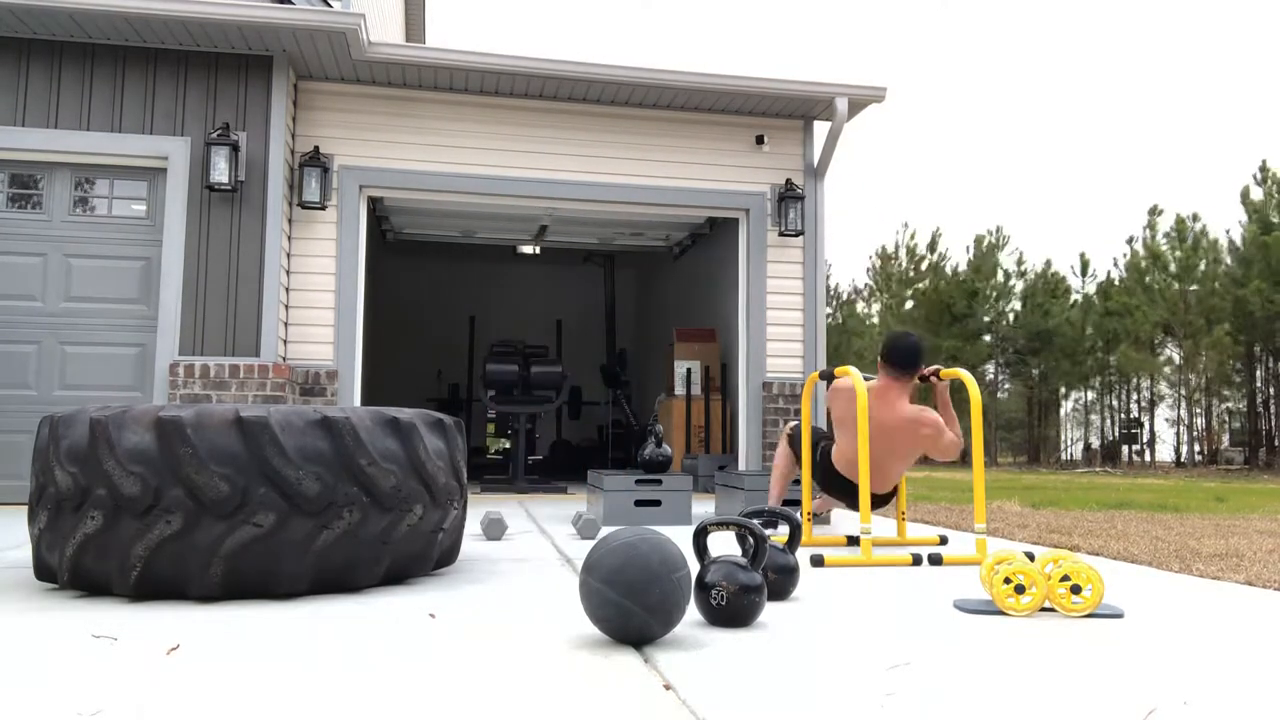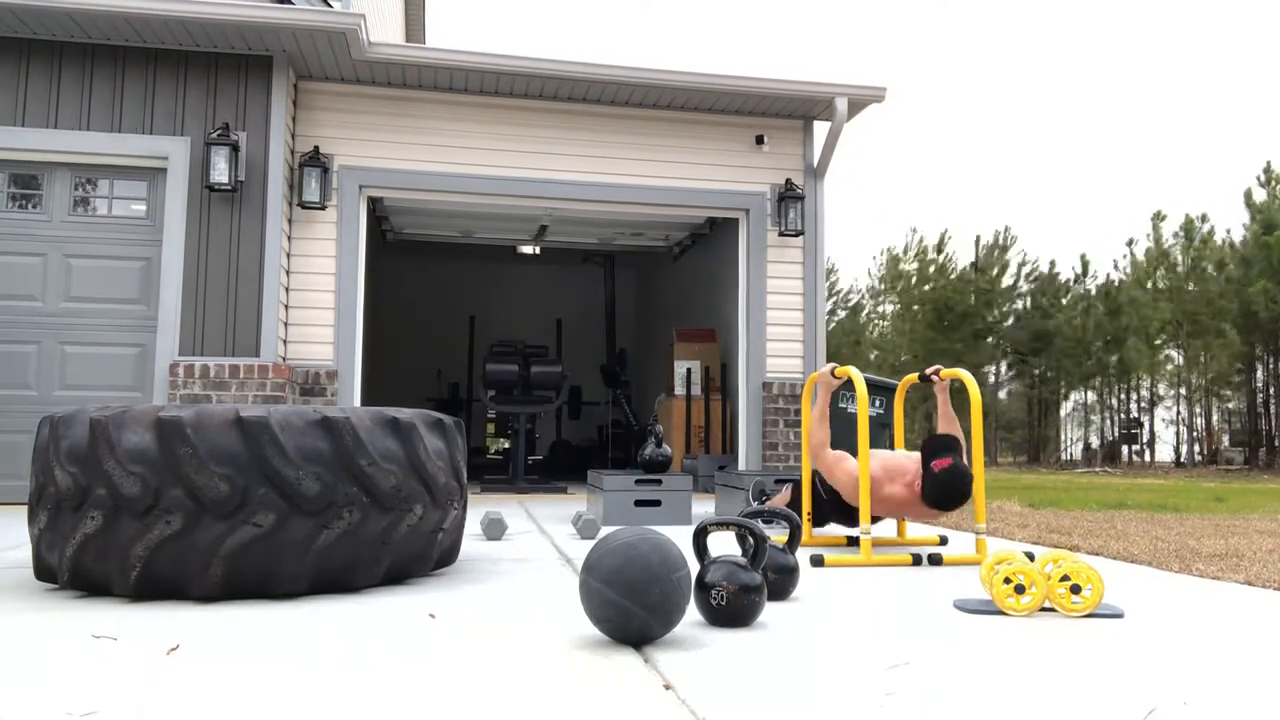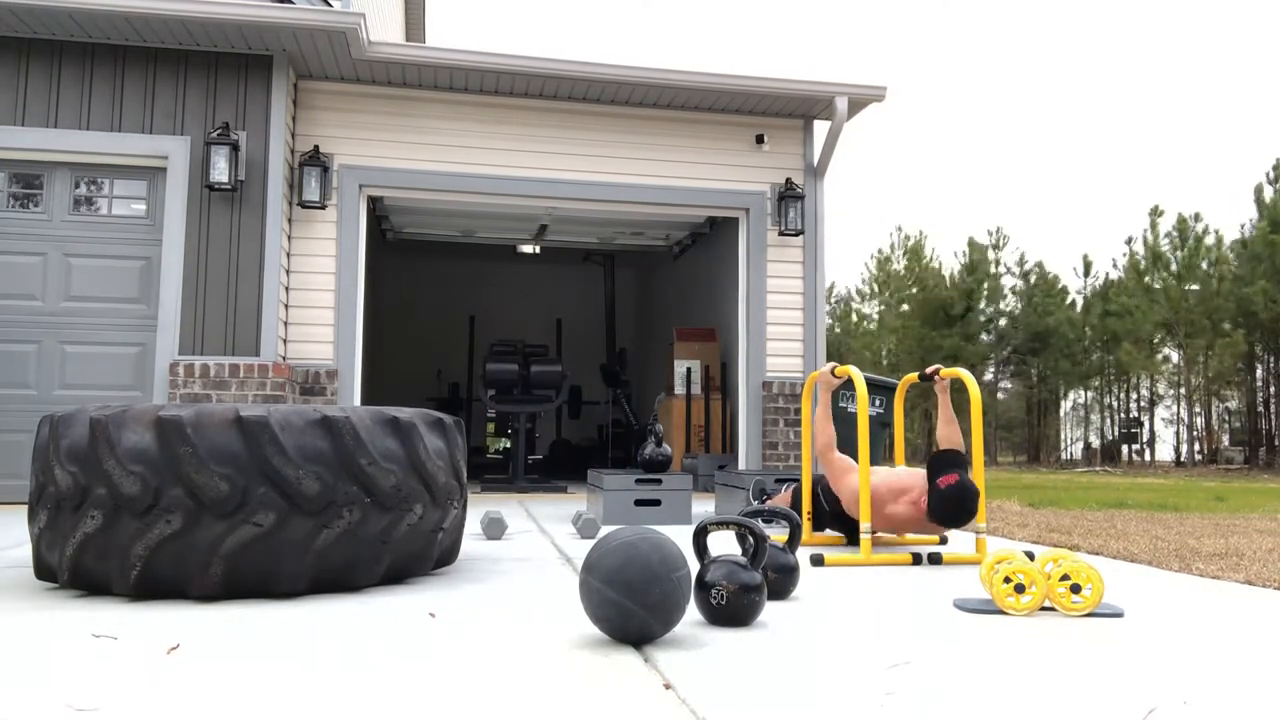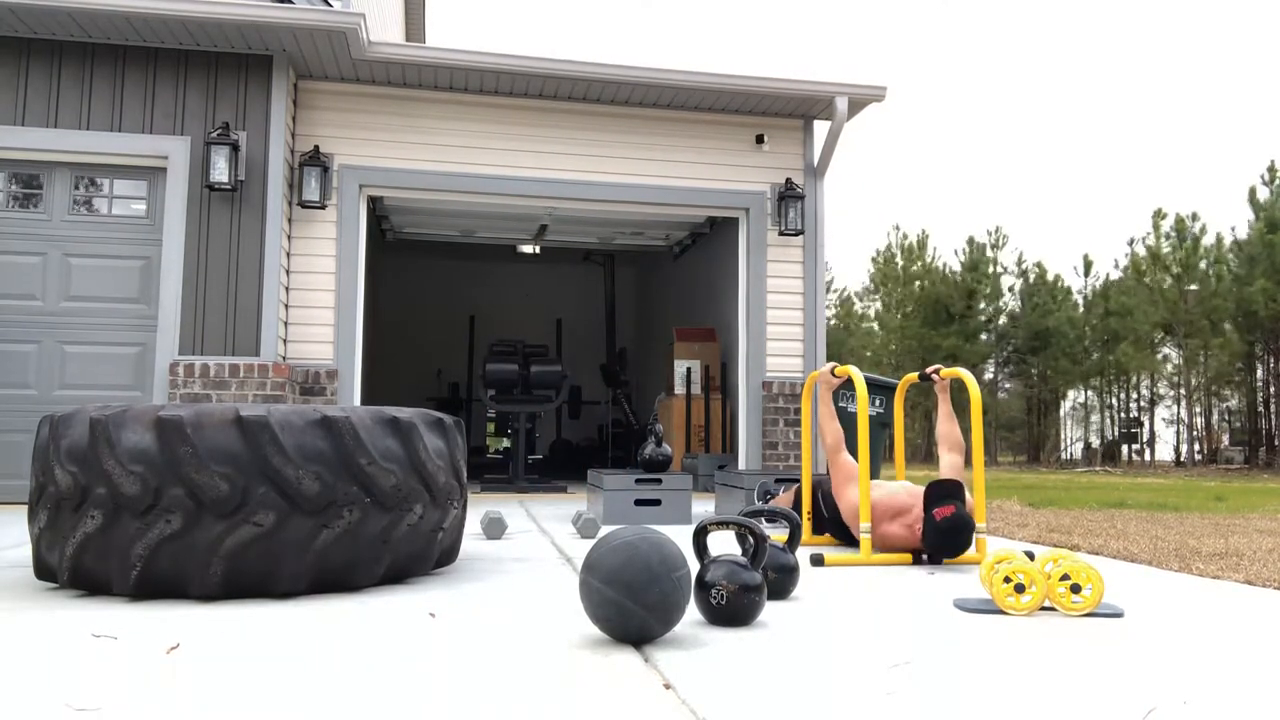
dt=0.4s
person 1, frame 1
left shoulder: (846, 393)
right shoulder: (925, 425)
right elbow: (954, 448)
right wrist: (944, 395)
left hip: (835, 475)
left knee: (791, 432)
person 1, frame 2
right shoulder: (958, 488)
left elbow: (818, 452)
right elbow: (953, 446)
left wrist: (824, 392)
right wrist: (942, 395)
left hip: (835, 496)
left knee: (795, 495)
person 1, frame 3
left shoulder: (869, 498)
right shoulder: (960, 504)
left elbow: (826, 454)
right elbow: (954, 450)
left wrist: (824, 392)
right wrist: (943, 395)
left hip: (837, 507)
left knee: (796, 494)
left ankle: (768, 506)
person 1, frame 4
right shoulder: (960, 517)
left elbow: (837, 452)
right elbow: (953, 453)
left wrist: (825, 390)
right wrist: (944, 396)
left hip: (834, 510)
left knee: (799, 494)
left ankle: (771, 503)
